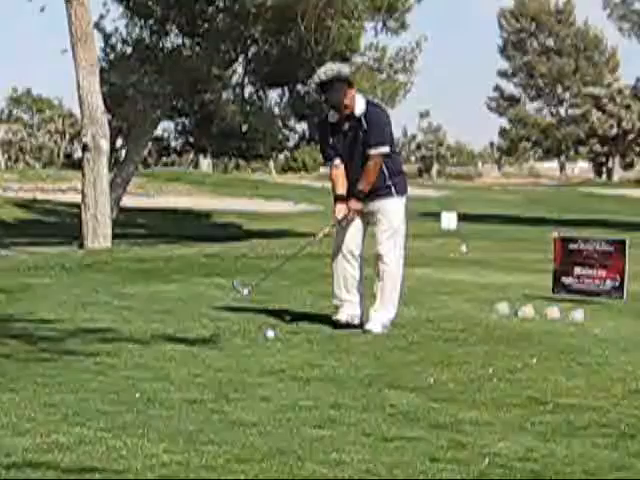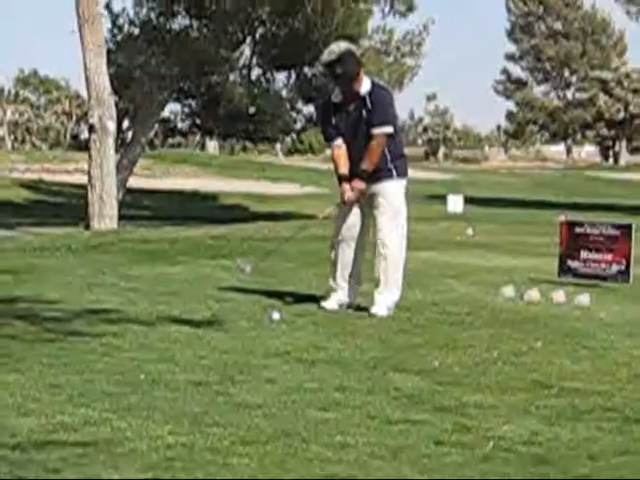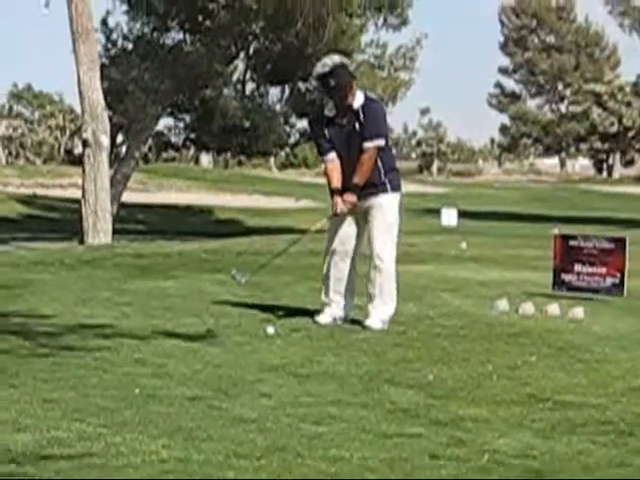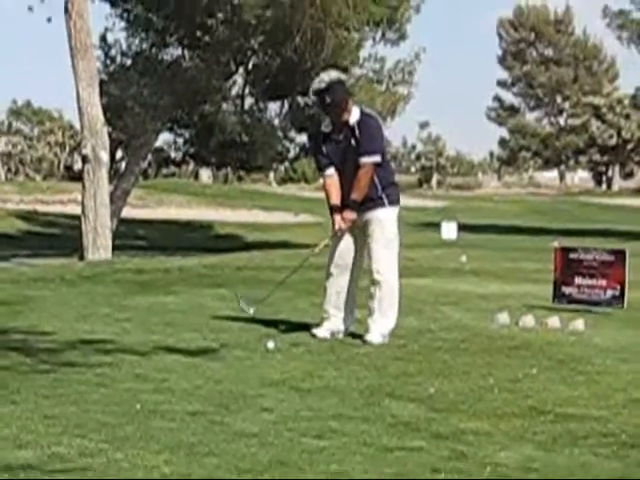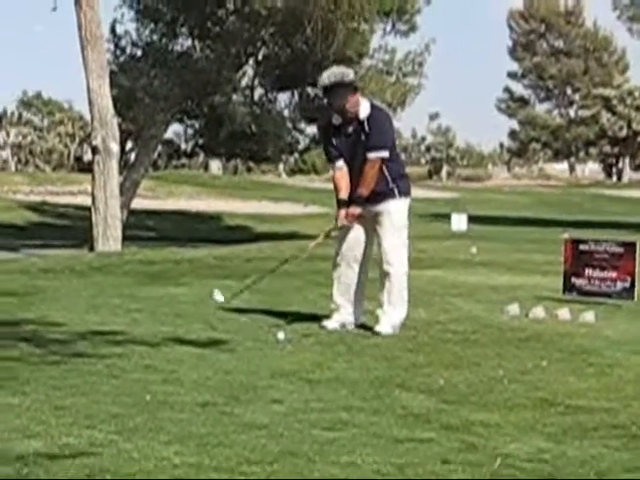
dt=0.3s
person 1, frame 1
left shoulder: (375, 114)
right shoulder: (326, 125)
left elbow: (375, 160)
right elbow: (335, 164)
left wrist: (359, 196)
right wrist: (341, 199)
left hip: (387, 193)
right hip: (354, 197)
left knee: (387, 254)
right knee: (344, 249)
left ankle: (381, 316)
right ankle: (350, 309)
person 1, frame 2
left shoulder: (379, 95)
right shoulder: (329, 106)
left elbow: (379, 140)
right elbow: (337, 145)
left wrist: (362, 176)
right wrist: (344, 180)
left hip: (387, 176)
right hip: (355, 180)
left knee: (388, 238)
right knee: (345, 235)
left ankle: (386, 299)
right ankle: (342, 294)
person 1, frame 3
left shoulder: (371, 108)
right shoulder: (321, 120)
left elbow: (370, 153)
right elbow: (330, 159)
left wrist: (353, 190)
right wrist: (336, 193)
left hip: (380, 189)
right hip: (348, 193)
left knee: (382, 252)
right knee: (337, 250)
left ankle: (380, 312)
right ankle: (336, 307)
person 1, frame 4
left shoulder: (367, 123)
right shoulder: (320, 136)
left elbow: (367, 168)
right elbow: (329, 175)
left wrist: (351, 206)
right wrist: (336, 211)
left hip: (379, 204)
right hip: (347, 209)
left knee: (382, 267)
right knee: (338, 264)
left ankle: (381, 327)
right ankle: (335, 322)
person 1, frame 5
left shoulder: (377, 117)
right shoulder: (330, 127)
left elbow: (373, 163)
right elbow: (339, 167)
left wrist: (357, 201)
right wrist: (343, 204)
left hip: (390, 196)
right hip: (357, 201)
left knee: (392, 257)
right knee: (346, 256)
left ankle: (391, 317)
right ankle: (346, 313)
